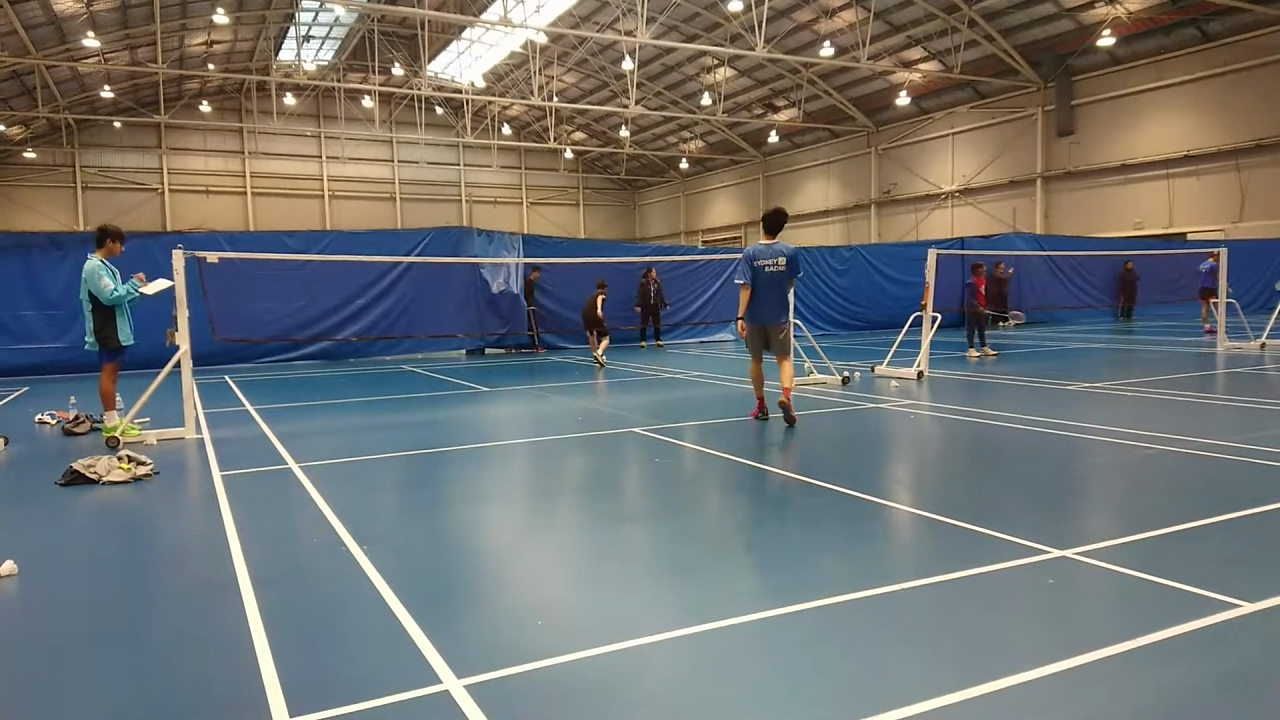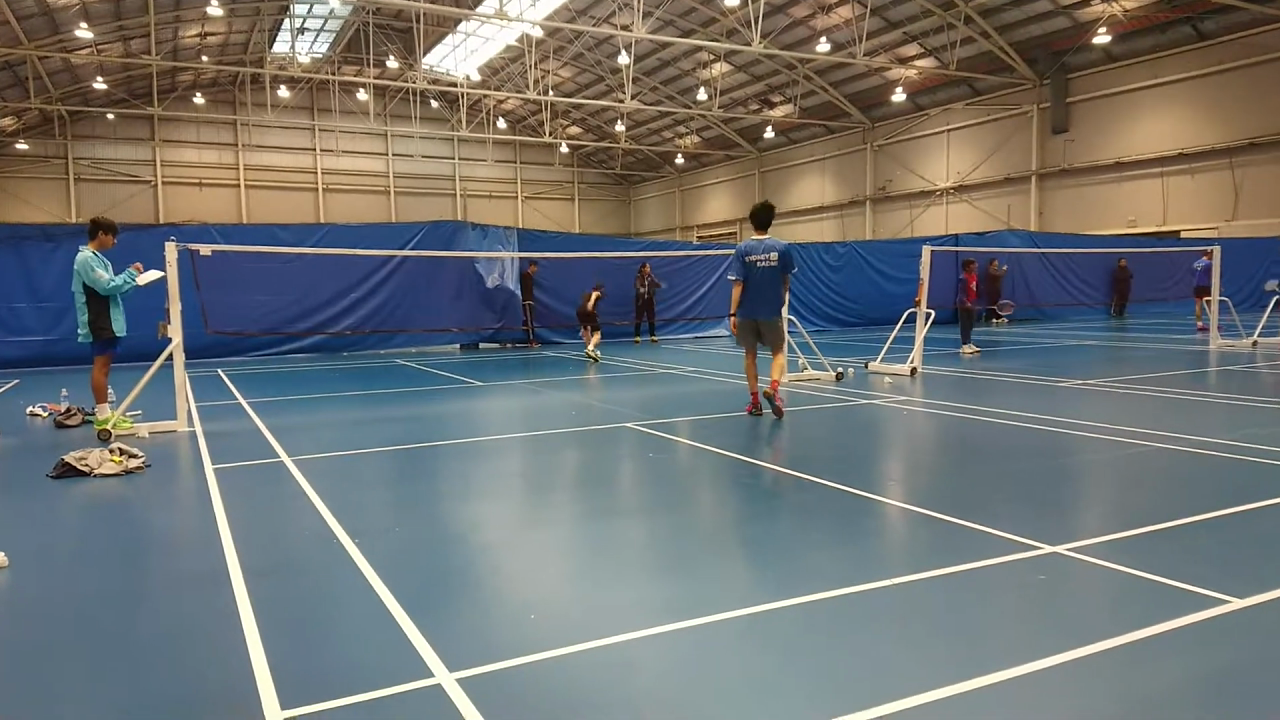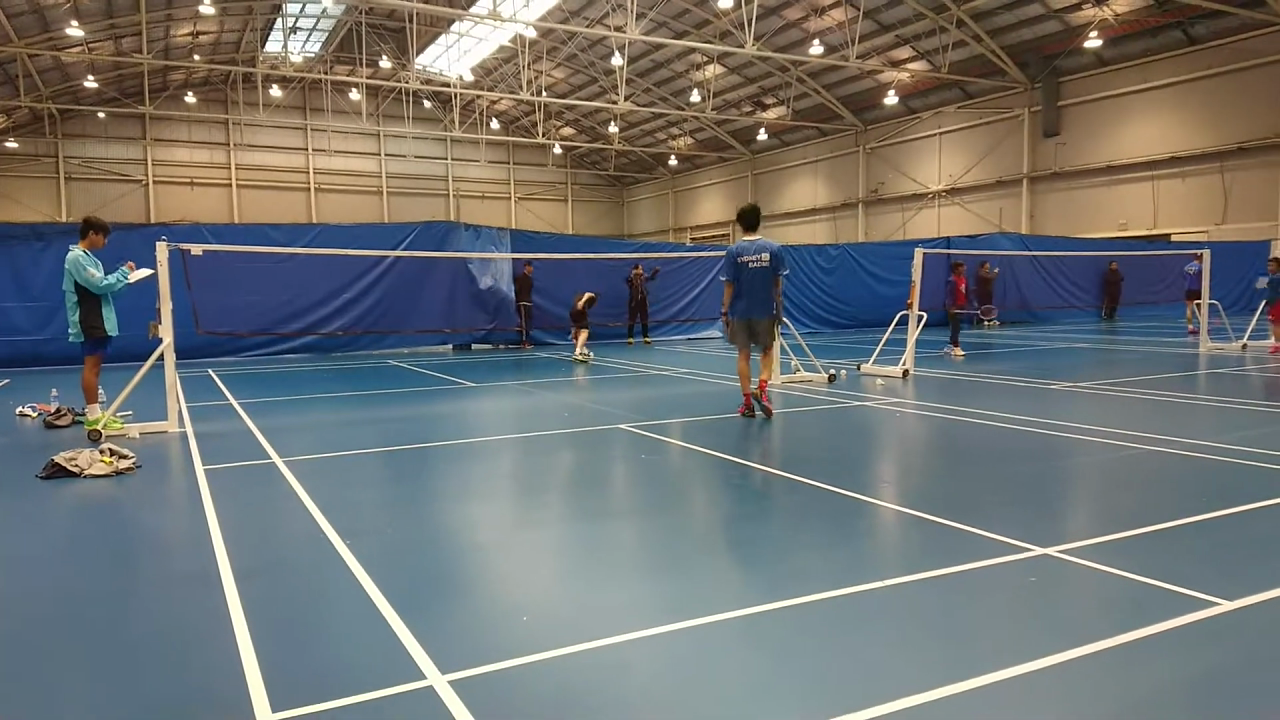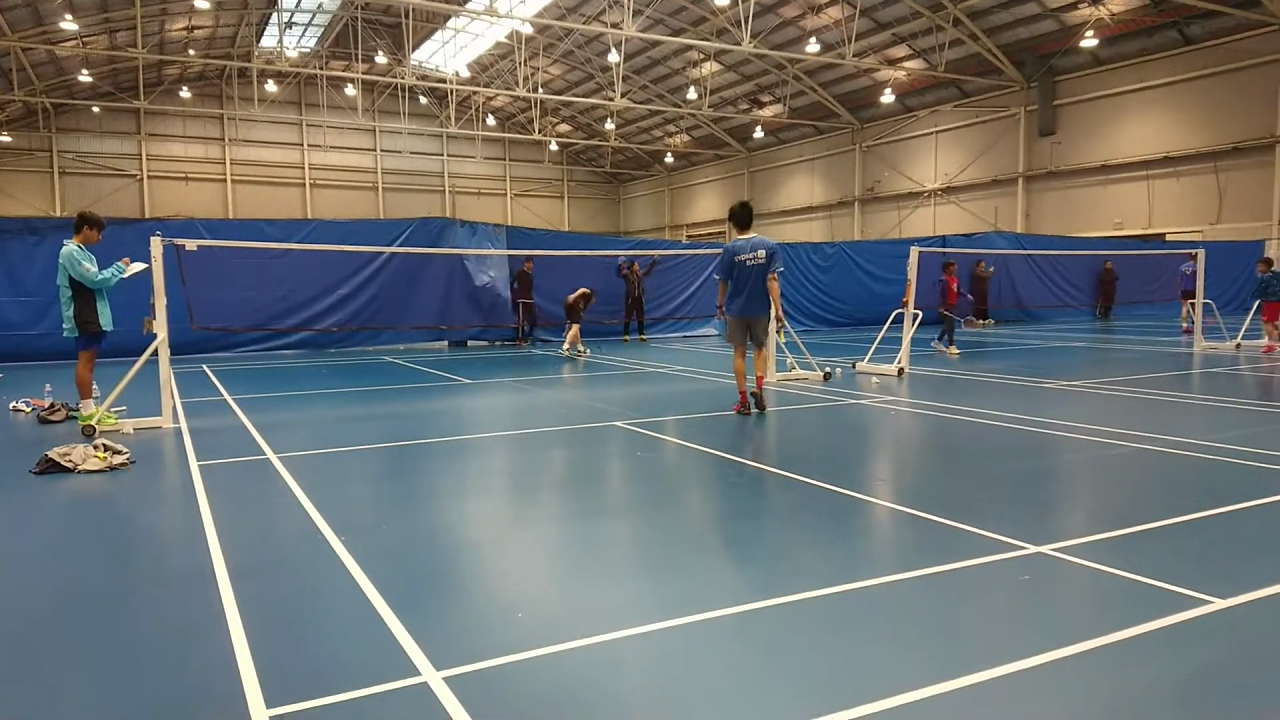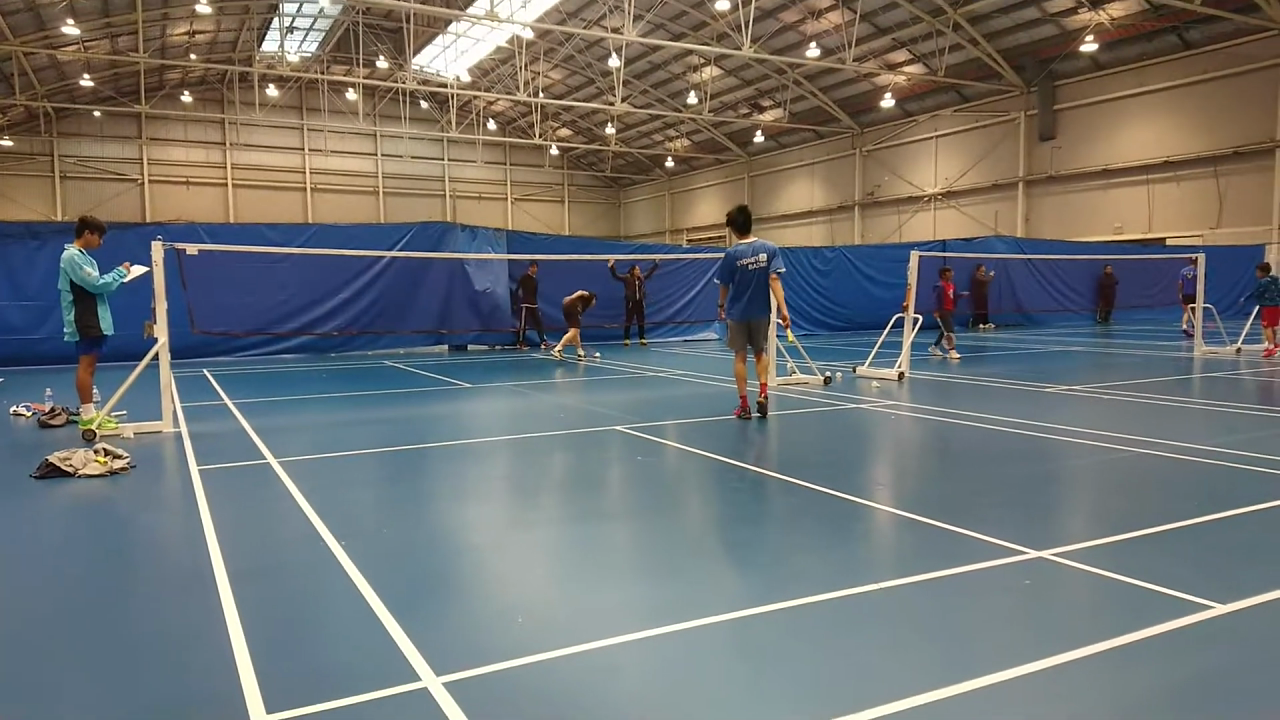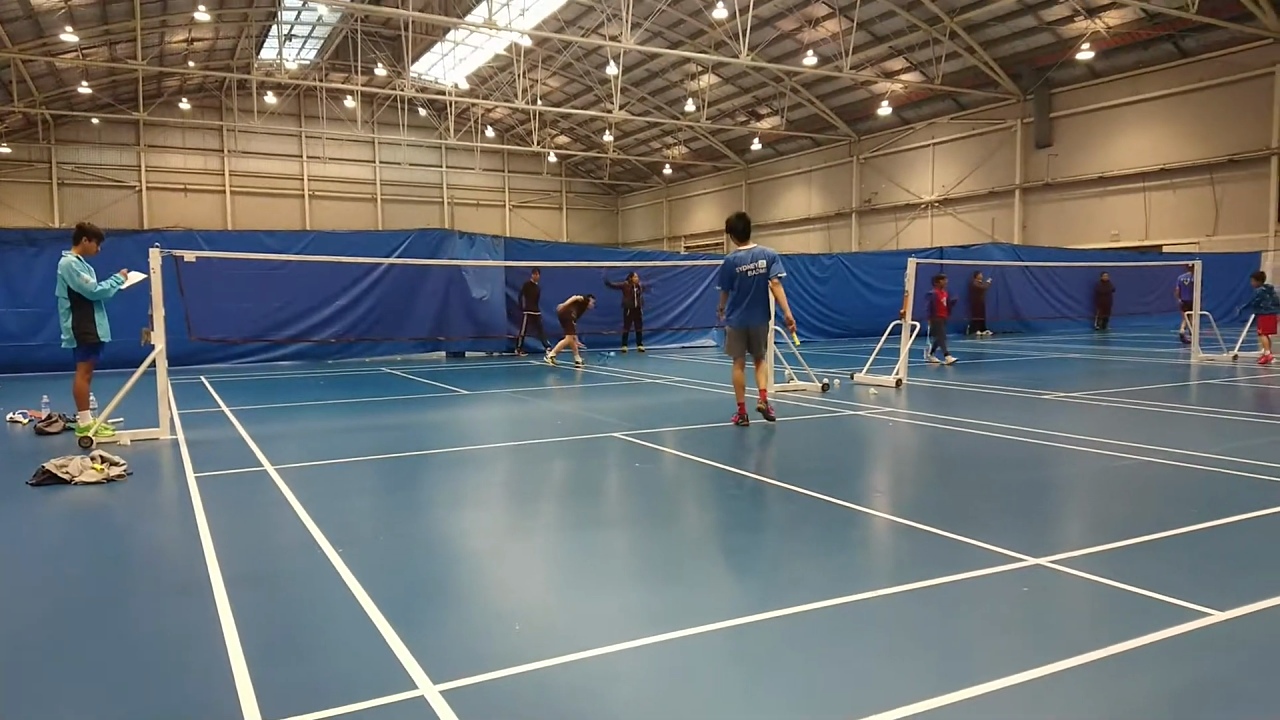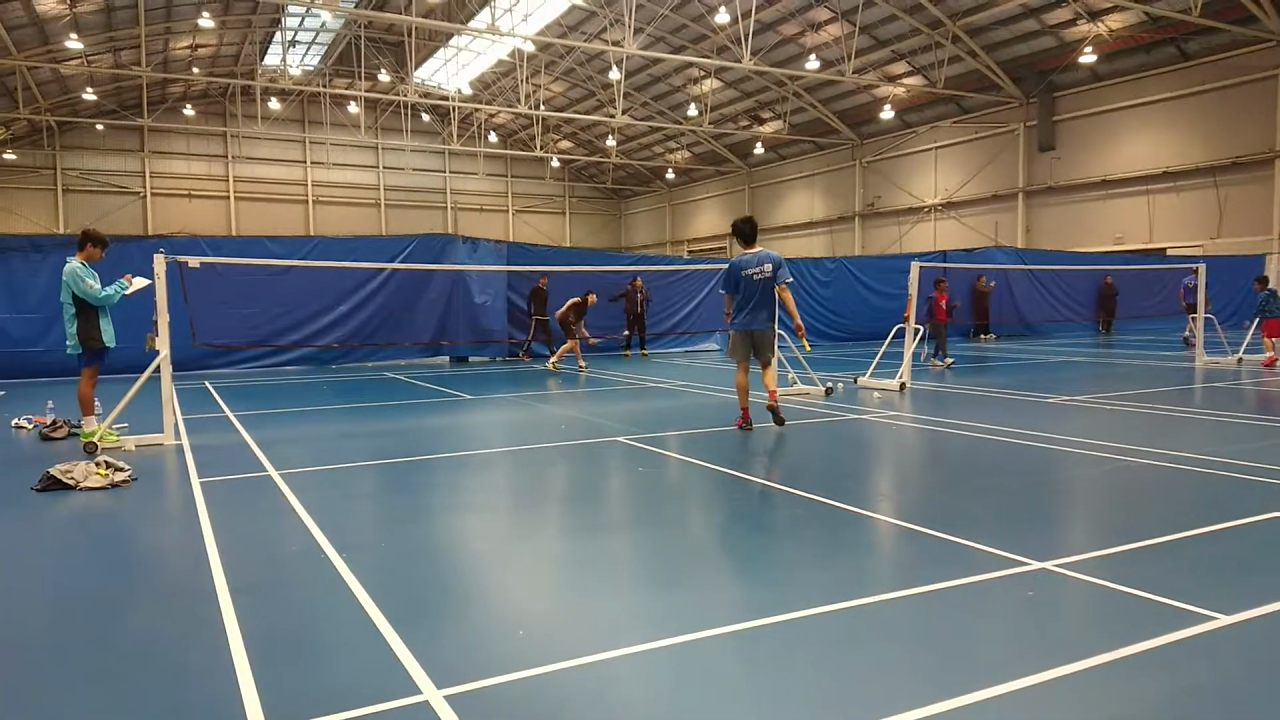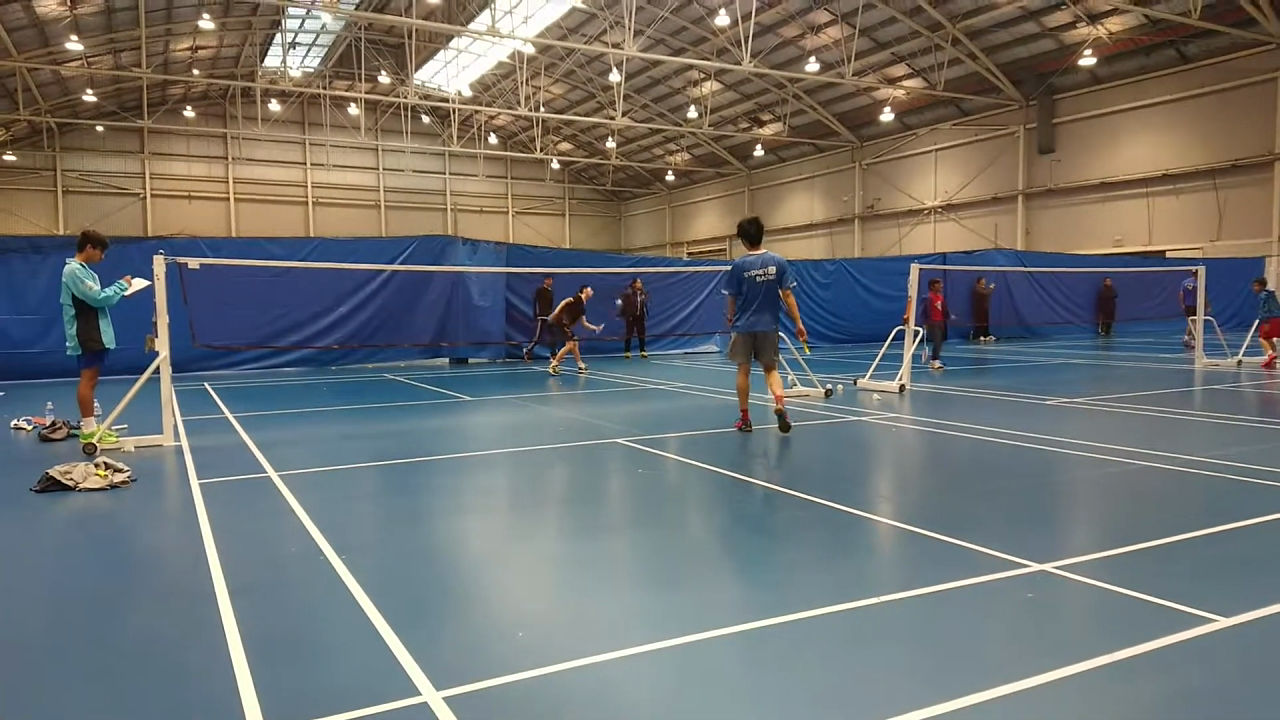
dt=0.1s
person 1, frame 1
left shoulder: (750, 253)
right shoulder: (790, 252)
left elbow: (746, 288)
right elbow: (791, 283)
left wrist: (740, 318)
left hip: (755, 317)
right hip: (779, 317)
left knee: (756, 360)
right knee: (784, 360)
left ankle: (761, 406)
right ankle: (786, 399)
person 1, frame 2
left shoulder: (742, 249)
right shoulder: (783, 248)
left elbow: (738, 284)
right elbow: (786, 281)
left wrist: (732, 313)
left hip: (747, 312)
right hip: (772, 312)
left knee: (750, 355)
right knee: (778, 353)
left ankle: (755, 401)
right ankle: (773, 389)
person 1, frame 3
left shoulder: (733, 251)
right shoulder: (773, 249)
left elbow: (729, 286)
right elbow: (778, 283)
left wrist: (724, 311)
right wrist: (778, 310)
left hip: (739, 312)
right hip: (765, 311)
left knee: (744, 354)
right knee: (767, 350)
left ankle: (747, 403)
right ankle: (762, 390)
person 1, frame 4
left shoulder: (729, 249)
right shoulder: (769, 246)
left elbow: (723, 283)
right elbow: (772, 279)
left wrist: (719, 305)
right wrist: (778, 308)
left hip: (736, 309)
right hip: (761, 308)
left knee: (739, 352)
right knee: (760, 347)
left ankle: (743, 401)
right ankle: (758, 387)
person 1, frame 5
left shoulder: (731, 254)
right shoulder: (769, 249)
left elbow: (724, 286)
right elbow: (774, 280)
left wrist: (722, 306)
right wrist: (782, 309)
left hip: (737, 314)
right hip: (761, 312)
left knee: (740, 357)
right knee: (760, 352)
left ankle: (743, 405)
right ankle: (762, 394)
person 1, frame 6
left shoulder: (730, 260)
right shoulder: (769, 255)
left elbow: (724, 292)
right elbow: (775, 284)
left wrist: (722, 309)
right wrist: (787, 313)
left hip: (736, 320)
right hip: (760, 319)
left knee: (738, 364)
right knee: (760, 360)
left ankle: (741, 412)
right ankle: (764, 400)
person 1, frame 7
left shoulder: (735, 264)
right shoulder: (775, 259)
left elbow: (729, 296)
right elbow: (783, 290)
left wrist: (728, 312)
right wrist: (796, 318)
left hip: (741, 324)
right hip: (765, 323)
left knee: (742, 368)
right knee: (767, 365)
left ankle: (745, 416)
right ankle: (773, 399)
person 1, frame 8
left shoulder: (739, 265)
right shoulder: (779, 262)
left elbow: (732, 298)
right elbow: (787, 295)
left wrist: (731, 317)
right wrist: (798, 323)
left hip: (743, 326)
right hip: (768, 326)
left knee: (743, 370)
right knee: (771, 369)
left ankle: (745, 418)
right ankle: (780, 404)
person 2, frame 1
left shoulder: (104, 266)
right shoulder: (95, 267)
right elbow: (109, 296)
left wrist: (135, 289)
right wrist: (134, 283)
left hip: (115, 329)
right hip: (106, 331)
left knee: (111, 374)
right knee: (109, 374)
left ankle: (113, 419)
right ankle: (111, 424)
person 2, frame 2
left shoulder: (96, 258)
right shoulder: (86, 259)
right elbow: (107, 287)
left wrist: (130, 279)
right wrist: (130, 273)
left hip: (108, 321)
right hip: (100, 323)
left knee: (104, 366)
right knee: (101, 366)
left ankle: (105, 412)
right ankle: (102, 416)
person 2, frame 3
left shoulder: (86, 257)
right shoulder: (77, 258)
right elbow: (99, 285)
left wrist: (122, 277)
right wrist: (124, 272)
left hip: (97, 321)
right hip: (90, 323)
left knee: (94, 367)
right knee: (91, 367)
left ankle: (95, 413)
right ankle: (93, 417)
person 2, frame 4
left shoulder: (80, 252)
right shoulder: (72, 252)
left elbow: (92, 281)
right elbow: (95, 280)
left wrist: (116, 272)
right wrist: (119, 267)
left hip: (91, 316)
right hip: (84, 317)
left knee: (89, 362)
right knee: (86, 362)
left ankle: (89, 408)
right ankle: (86, 412)
person 2, frame 5
left shoulder: (81, 256)
right shoulder: (73, 257)
left elbow: (93, 285)
right elbow: (96, 284)
left wrist: (118, 277)
right wrist: (120, 272)
left hip: (92, 320)
right hip: (85, 322)
left knee: (89, 366)
right knee: (86, 366)
left ankle: (89, 412)
right ankle: (87, 416)
person 2, frame 6
left shoulder: (78, 263)
right shoulder: (70, 264)
left elbow: (90, 292)
right elbow: (93, 291)
left wrist: (115, 284)
right wrist: (117, 279)
left hip: (89, 327)
right hip: (82, 329)
left knee: (86, 373)
right knee: (83, 373)
left ankle: (86, 419)
right ankle: (84, 424)
person 2, frame 7
left shoulder: (82, 269)
right shoulder: (75, 269)
left elbow: (95, 298)
right elbow: (98, 297)
left wrist: (119, 289)
right wrist: (122, 284)
left hip: (95, 332)
right hip: (87, 334)
left knee: (91, 379)
right knee: (88, 379)
left ankle: (91, 425)
right ankle: (89, 429)
person 2, frame 8
left shoulder: (82, 270)
right shoulder: (74, 271)
left elbow: (94, 299)
right elbow: (97, 298)
left wrist: (118, 290)
right wrist: (121, 285)
left hip: (94, 334)
right hip: (87, 336)
left knee: (90, 380)
right knee: (88, 380)
left ankle: (90, 426)
right ankle: (88, 430)
